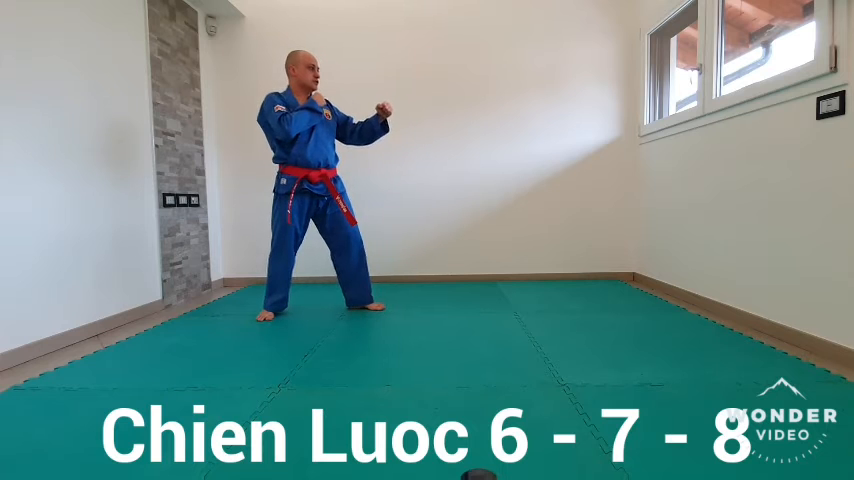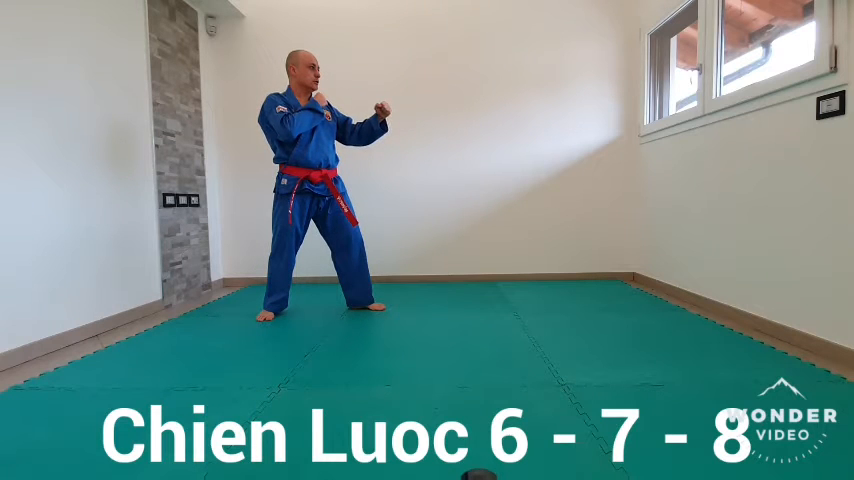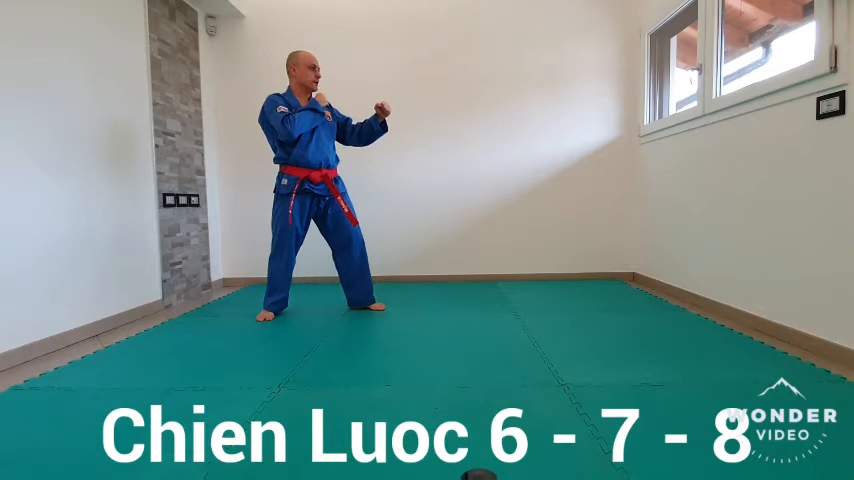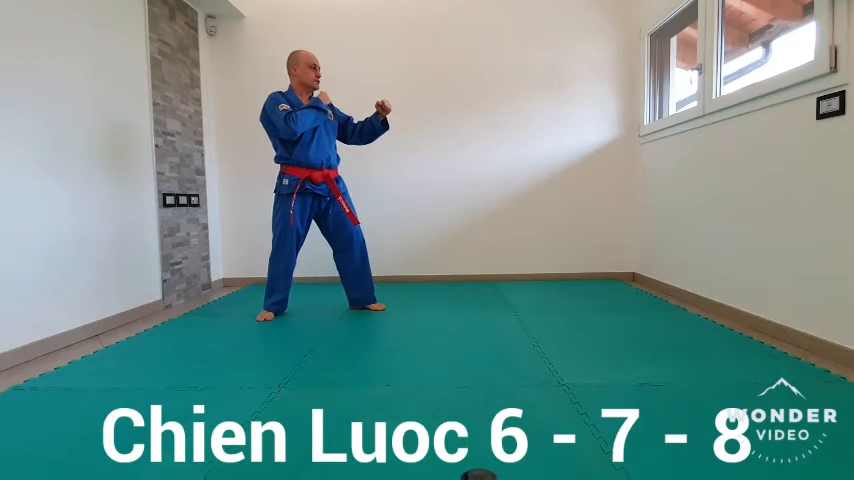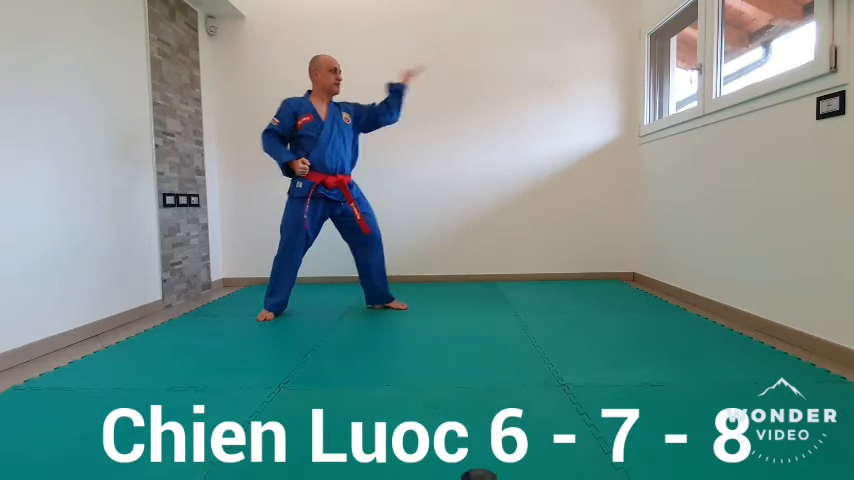
dt=1s
person 1, frame 1
left shoulder: (325, 106)
right shoulder: (274, 102)
left elbow: (354, 133)
right elbow: (285, 129)
left wrist: (379, 119)
right wrist: (313, 107)
left hip: (329, 185)
right hip: (293, 186)
left knee: (350, 242)
right knee: (284, 247)
left ankle: (360, 298)
right ankle: (273, 305)
person 1, frame 2
left shoulder: (325, 106)
right shoulder: (275, 102)
left elbow: (354, 135)
right elbow: (288, 129)
left wrist: (378, 119)
right wrist: (315, 107)
left hip: (330, 186)
right hip: (294, 187)
left knee: (350, 242)
right knee: (284, 247)
left ankle: (361, 299)
right ankle: (273, 306)
person 1, frame 3
left shoulder: (325, 107)
right shoulder: (275, 103)
left elbow: (354, 135)
right elbow: (288, 130)
left wrist: (378, 119)
right wrist: (315, 107)
left hip: (330, 185)
right hip: (294, 187)
left knee: (351, 242)
right knee: (284, 248)
left ankle: (362, 299)
right ankle: (273, 306)
person 1, frame 4
left shoulder: (326, 106)
right shoulder: (277, 101)
left elbow: (355, 133)
right elbow: (291, 127)
left wrist: (378, 117)
right wrist: (317, 105)
left hip: (331, 185)
right hip: (295, 186)
left knee: (351, 241)
right knee: (285, 247)
left ankle: (363, 298)
right ankle: (273, 306)
person 1, frame 5
left shoulder: (350, 111)
right shoulder: (293, 107)
left elbow: (386, 114)
right elbow: (271, 138)
left wrist: (399, 86)
right wrist: (290, 161)
left hip: (344, 190)
right hip: (307, 190)
left knee: (369, 240)
right knee: (291, 248)
left ankle: (380, 297)
right ankle: (273, 305)
